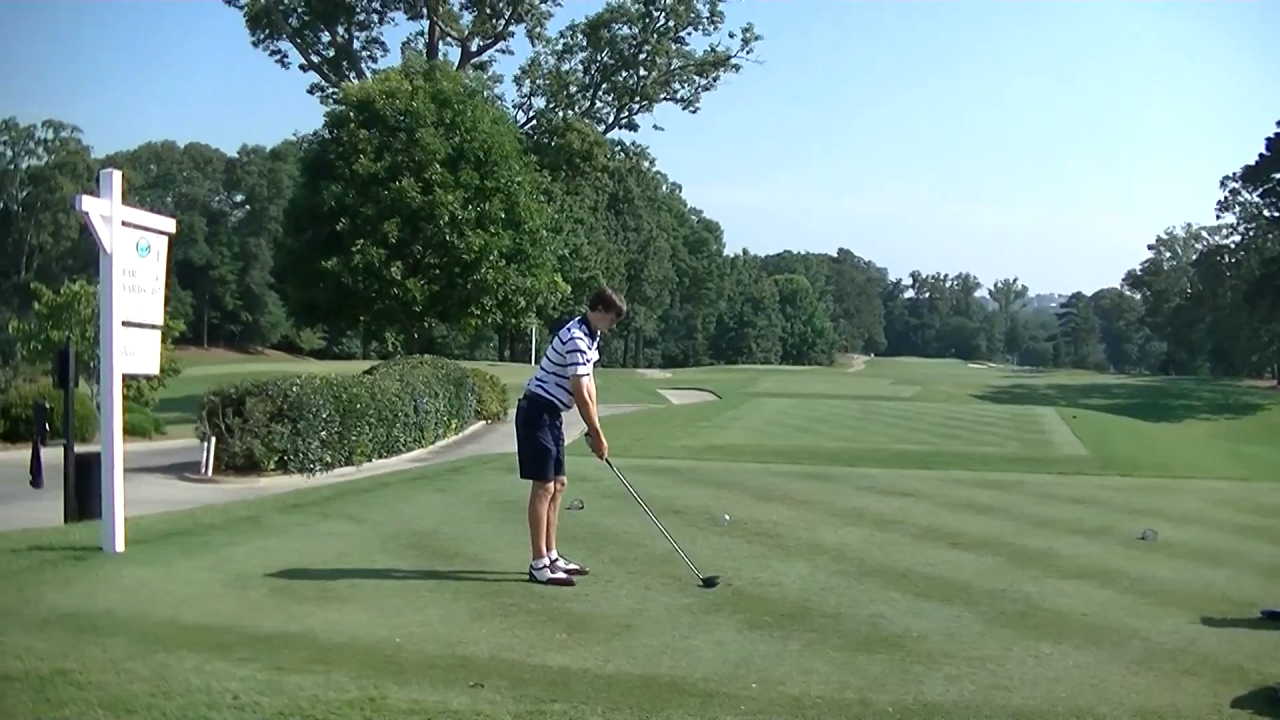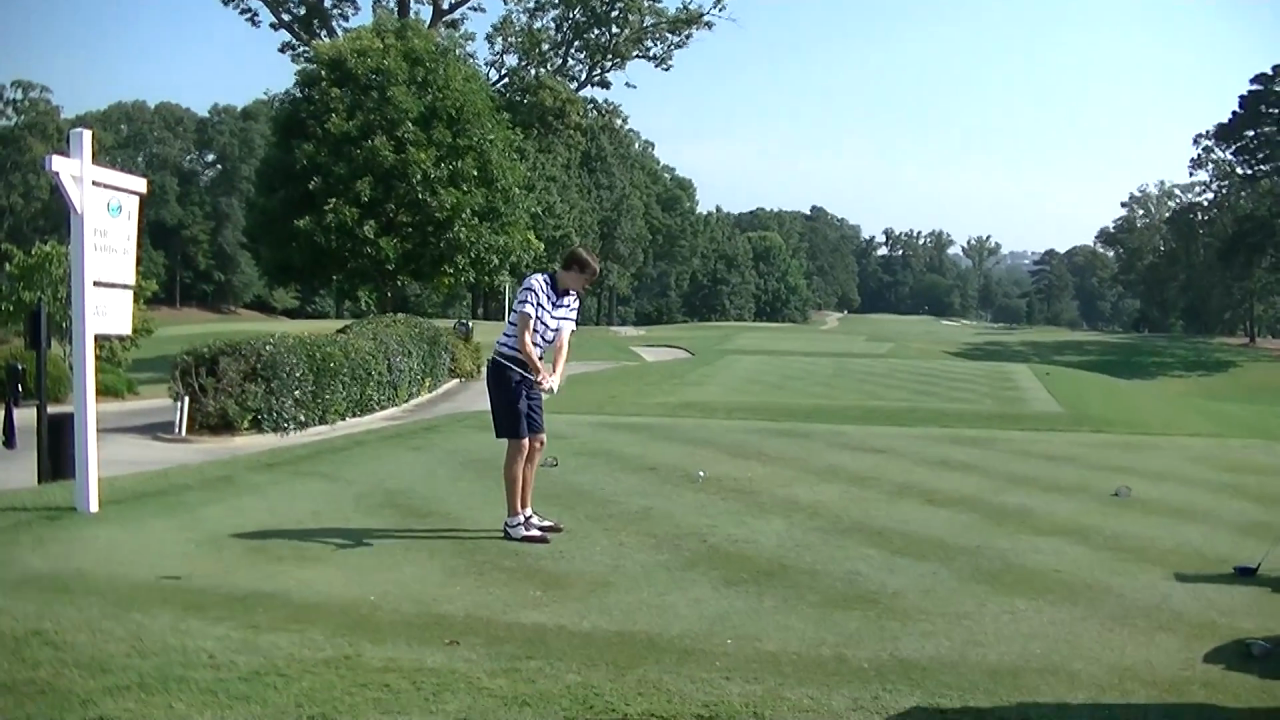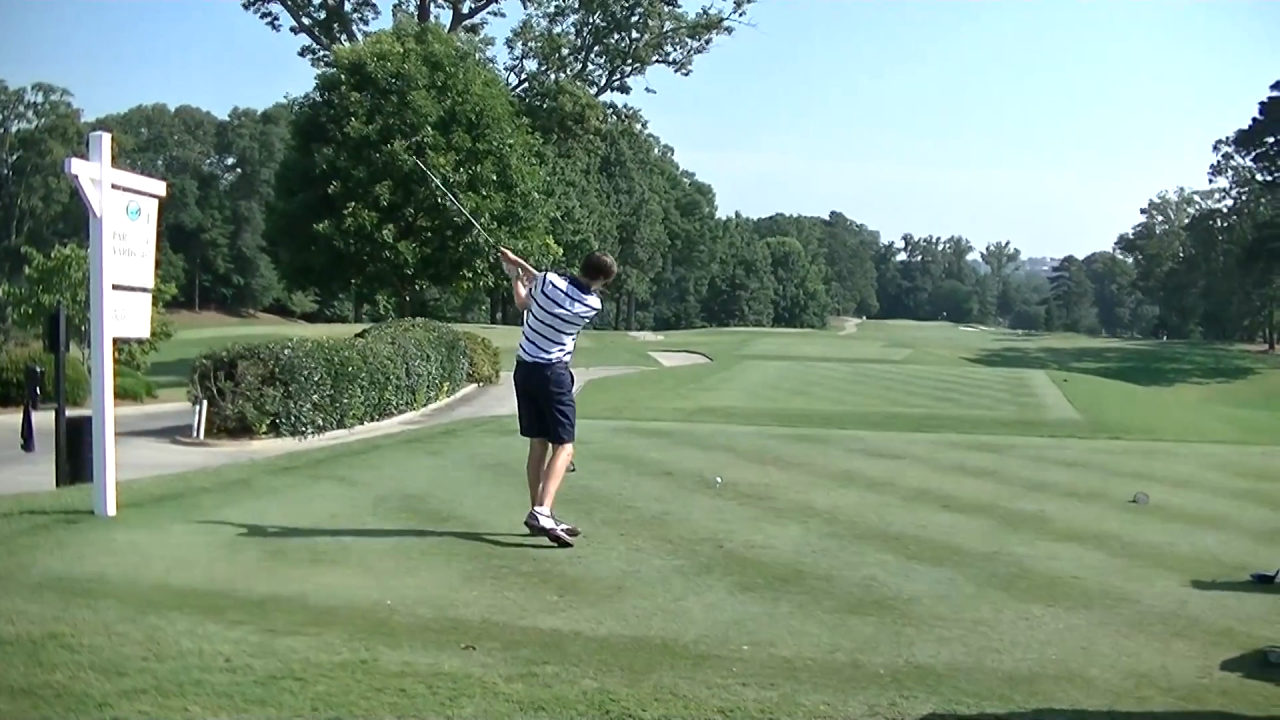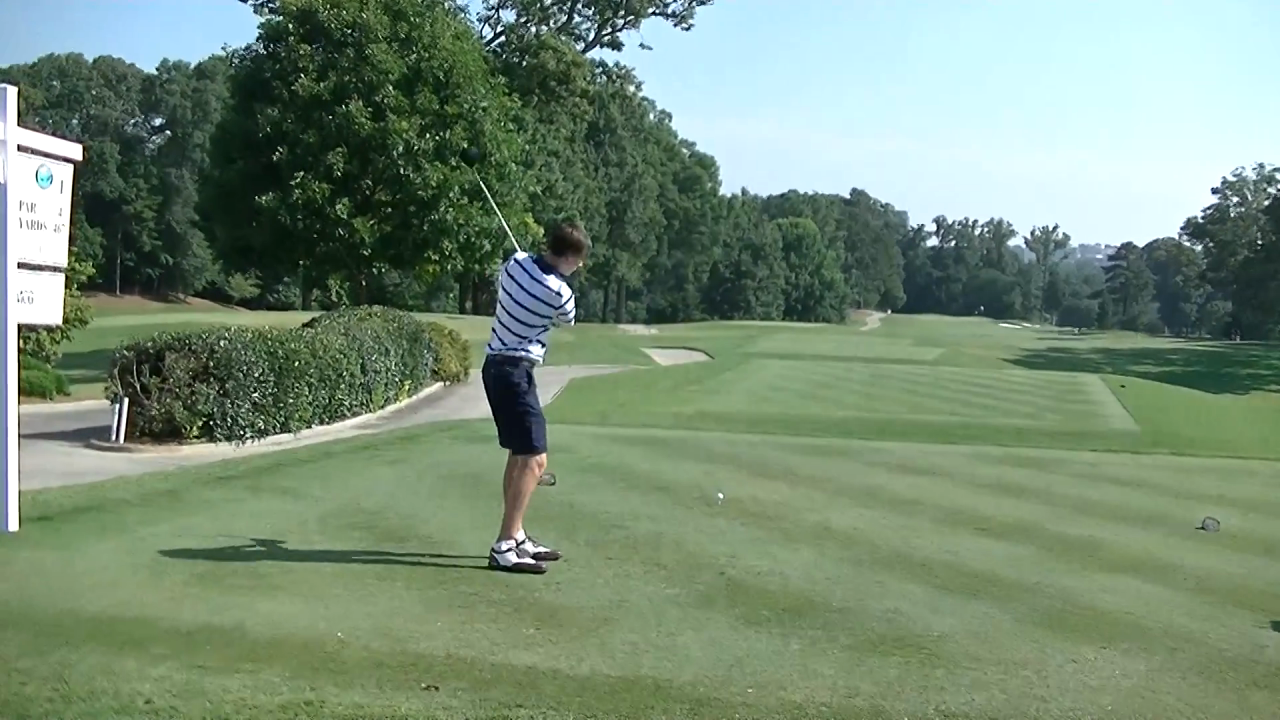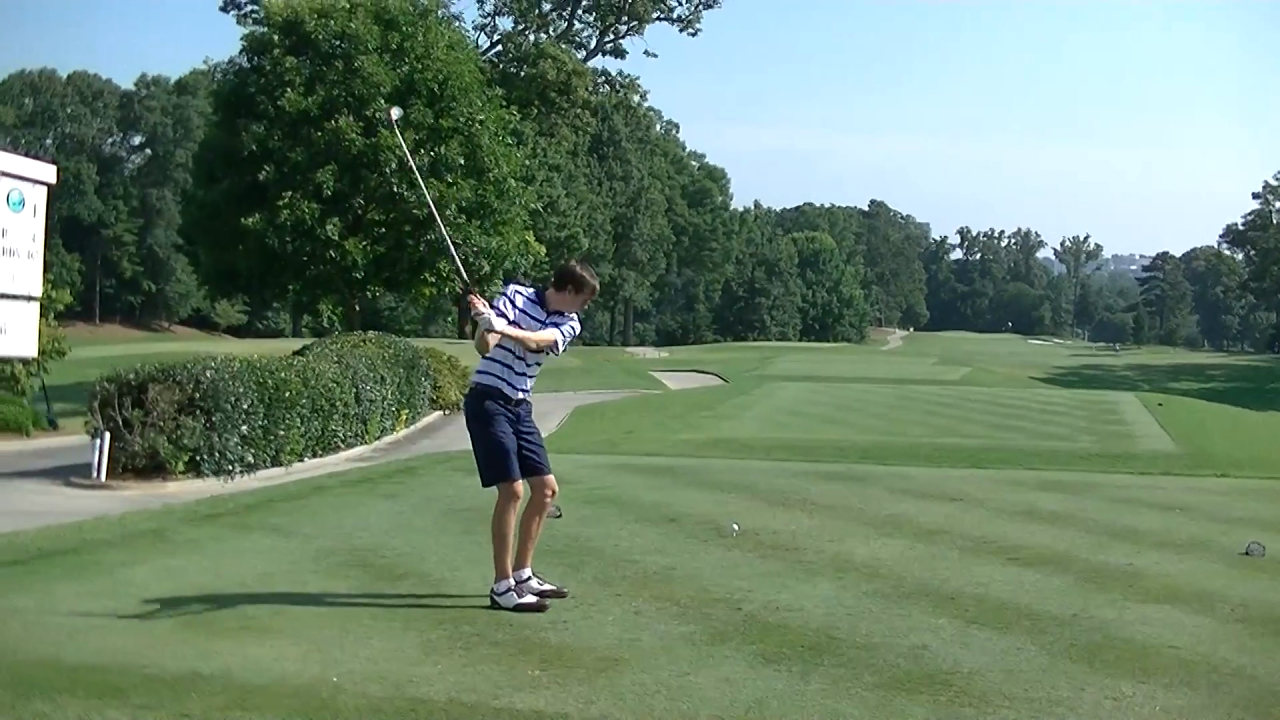
dt=1s
person 1, frame 1
left shoulder: (590, 335)
right shoulder: (576, 338)
left elbow: (589, 383)
right elbow: (580, 394)
left wrist: (594, 429)
right wrist: (597, 435)
left hip: (551, 413)
right hip: (537, 412)
left knee: (558, 484)
right knee: (544, 486)
left ankle: (550, 556)
right ankle: (538, 564)
person 1, frame 2
left shoulder: (571, 301)
right shoulder: (535, 285)
left elbow: (562, 341)
right elbow: (522, 336)
left wrist: (554, 376)
right wrist: (539, 371)
left hip: (528, 372)
right hip: (507, 369)
left knee: (537, 442)
right knee: (519, 444)
left ankle: (526, 513)
right ankle: (514, 521)
person 1, frame 3
left shoulder: (548, 281)
right shoulder: (592, 306)
left elbow: (523, 301)
left wrist: (515, 273)
right wrist: (521, 266)
left hip: (524, 369)
right hip: (553, 374)
left knee: (539, 443)
right knee: (563, 447)
left ankle: (538, 512)
right ankle: (542, 512)
person 1, frame 4
left shoulder: (517, 262)
right shoulder: (561, 294)
right elbow: (565, 323)
left hip: (495, 366)
right hip: (515, 373)
left knee: (518, 455)
right knee: (534, 460)
left ankle: (516, 538)
right ankle: (503, 547)
person 1, frame 5
left shoulder: (569, 325)
right shoulder: (514, 295)
left elbow: (534, 341)
right elbow: (483, 346)
left wrist: (500, 327)
right wrist: (486, 325)
left hip: (519, 406)
right hip: (487, 402)
left knee: (545, 487)
right knee: (512, 490)
